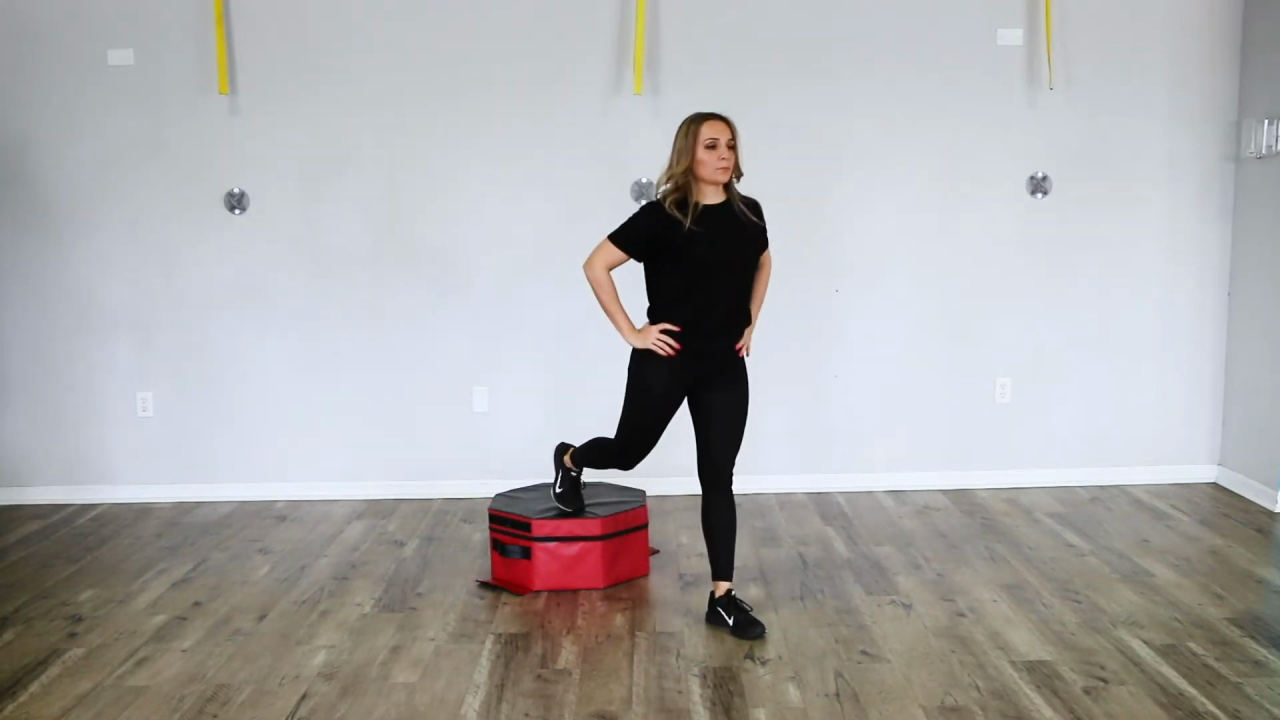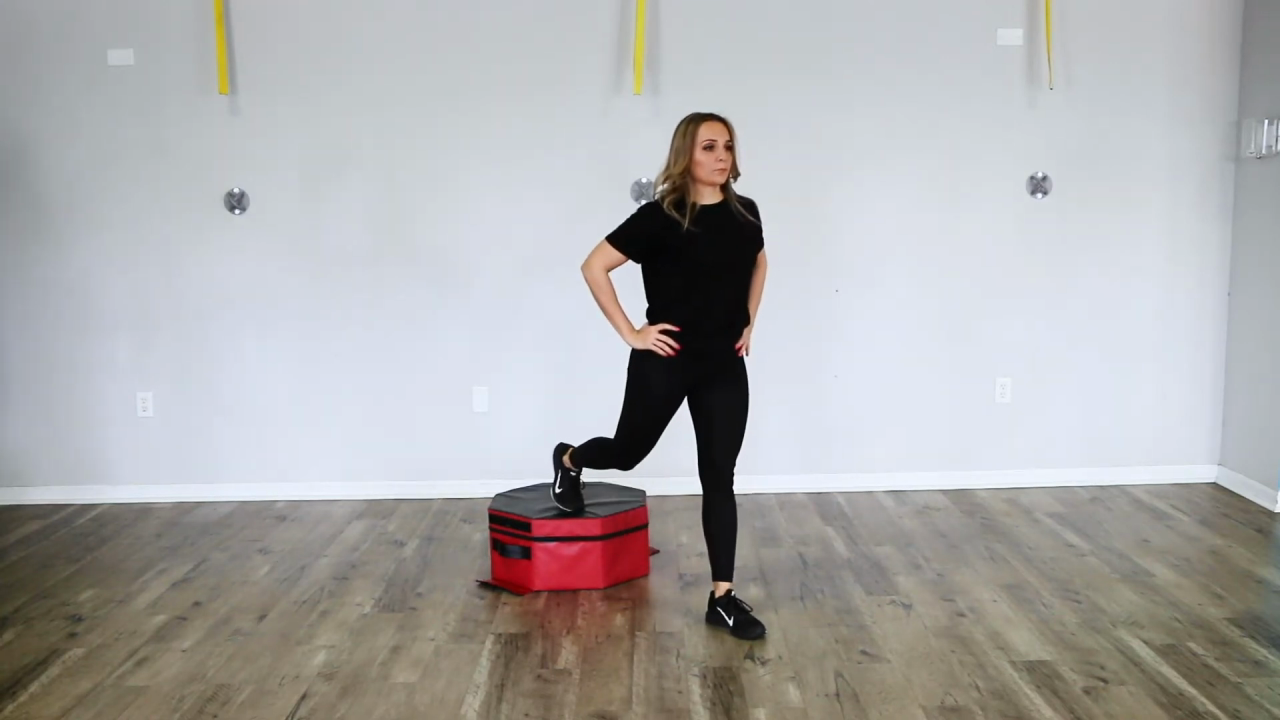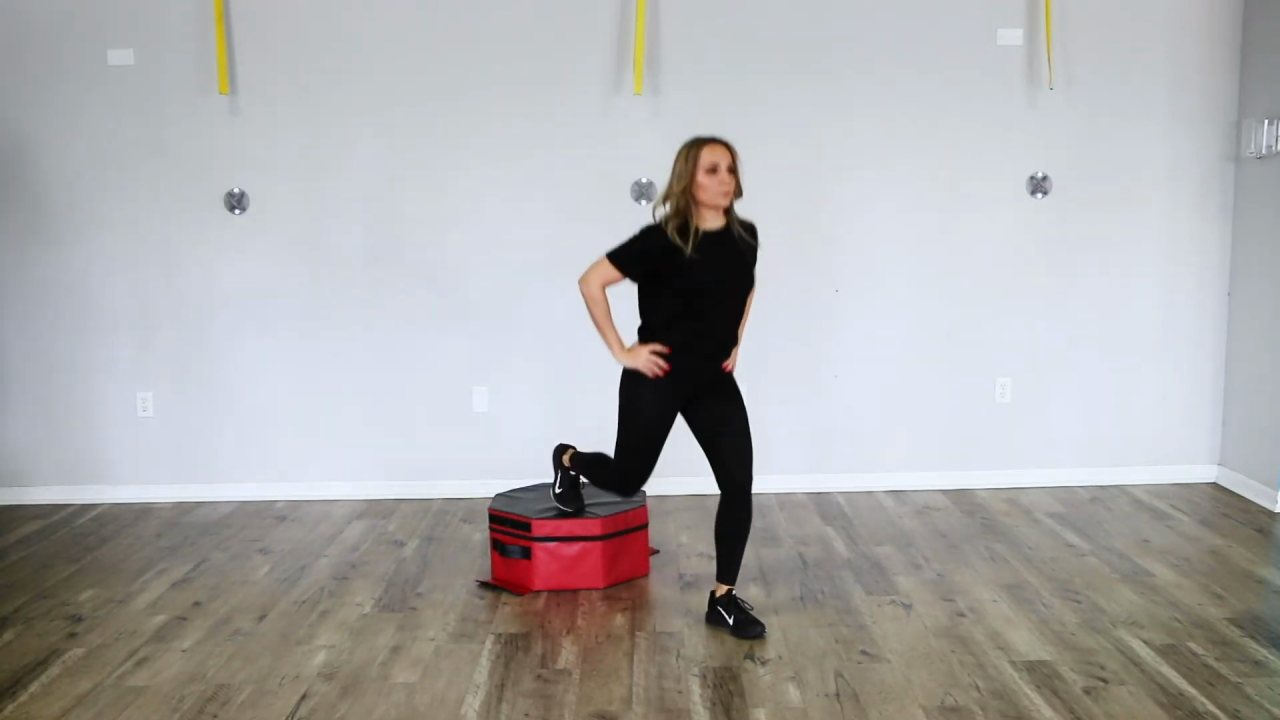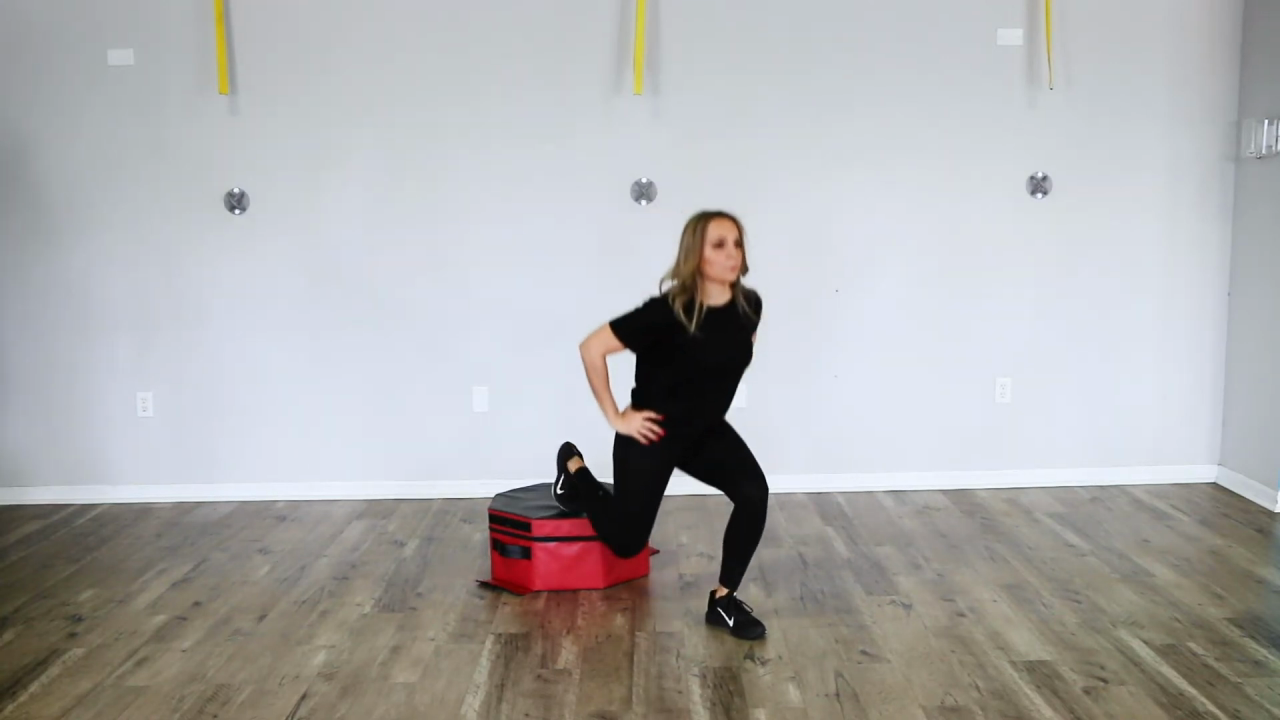
dt=0.3s
person 1, frame 1
left shoulder: (748, 213)
right shoulder: (662, 216)
left elbow: (762, 266)
right elbow: (595, 266)
left wrist: (750, 323)
right wrist: (630, 333)
left hip: (725, 365)
right hip: (665, 361)
left knee: (718, 479)
right knee: (628, 451)
left ankle: (723, 598)
right ankle: (568, 462)
person 1, frame 2
left shoulder: (744, 213)
right shoulder: (660, 217)
left elbow: (758, 264)
right elbow: (594, 267)
left wrist: (748, 322)
right wrist: (630, 333)
left hip: (724, 365)
right hip: (666, 361)
left knee: (719, 478)
right knee: (629, 452)
left ankle: (723, 598)
right ankle: (568, 461)
person 1, frame 3
left shoulder: (745, 237)
right shoulder: (662, 240)
right elbow: (591, 282)
right wrist: (621, 353)
left hip: (714, 380)
right hip: (657, 377)
left knee: (739, 481)
right knee: (627, 479)
left ankle: (724, 597)
right ankle: (568, 463)
person 1, frame 4
left shoulder: (748, 305)
right shoulder: (667, 313)
right elbow: (592, 349)
right wrist: (615, 417)
left hip: (706, 432)
right hip: (652, 435)
left knee: (754, 493)
right knee: (626, 540)
left ankle: (724, 599)
right ankle: (573, 469)
